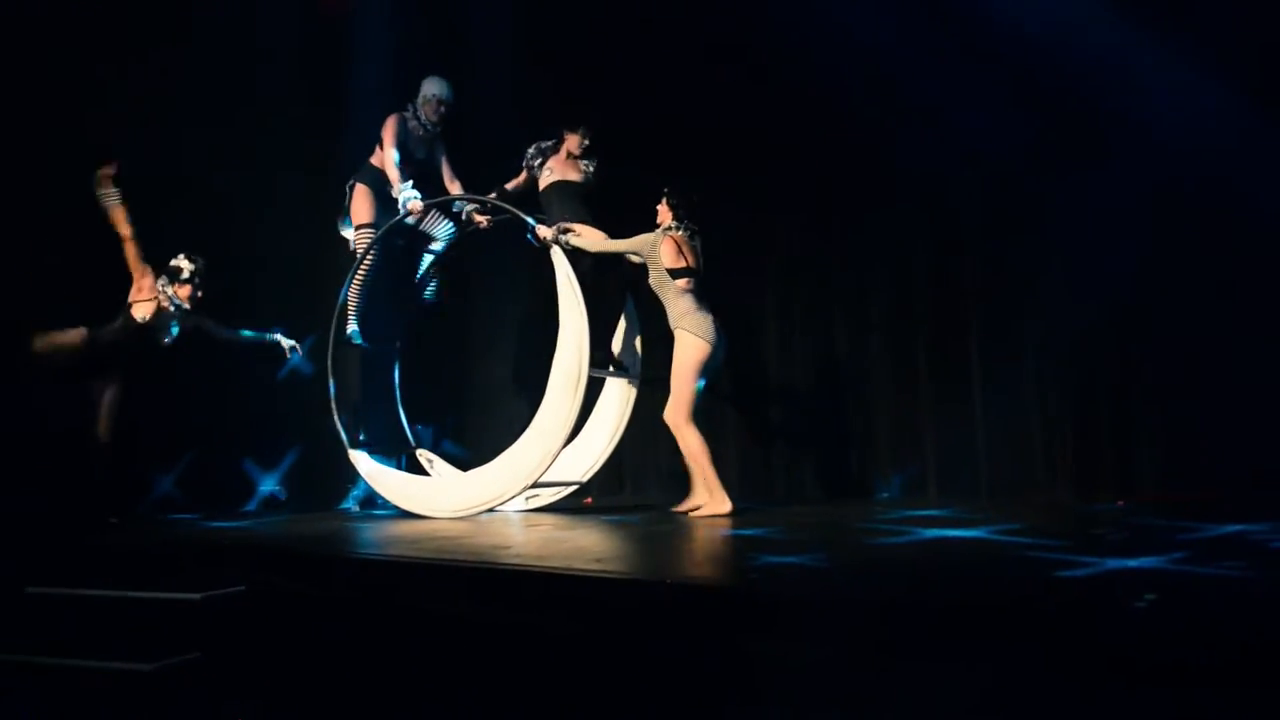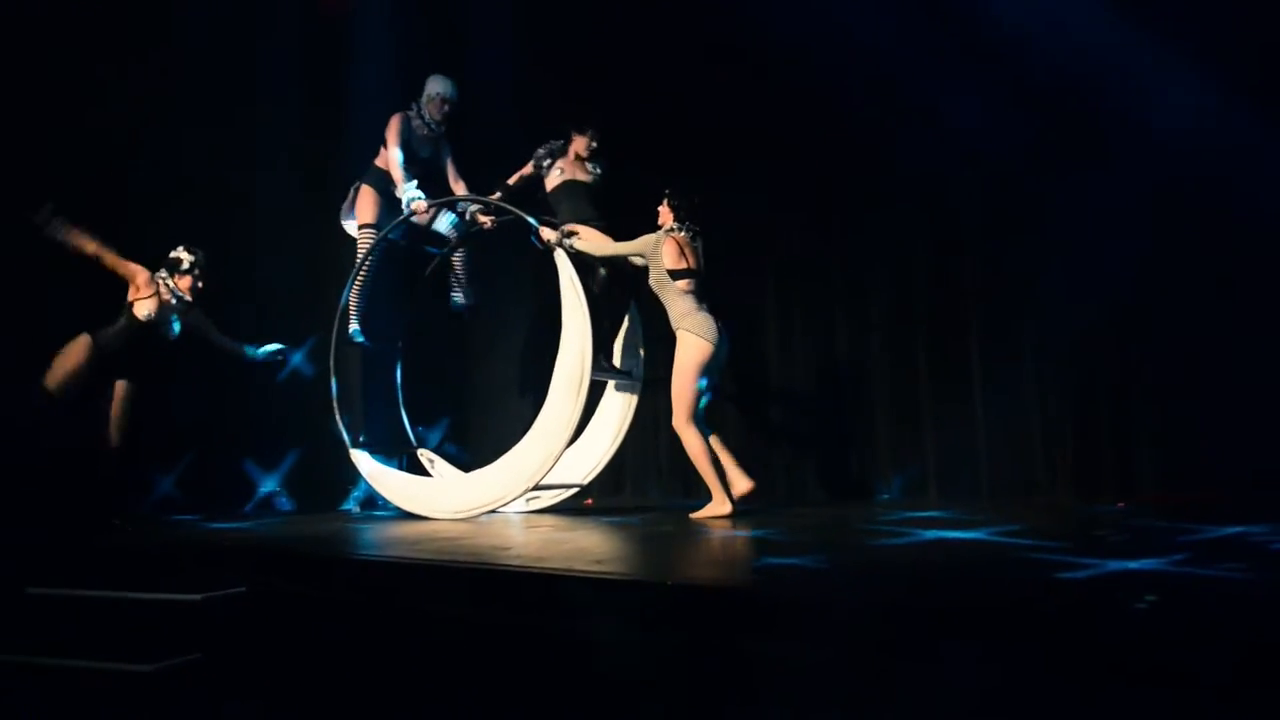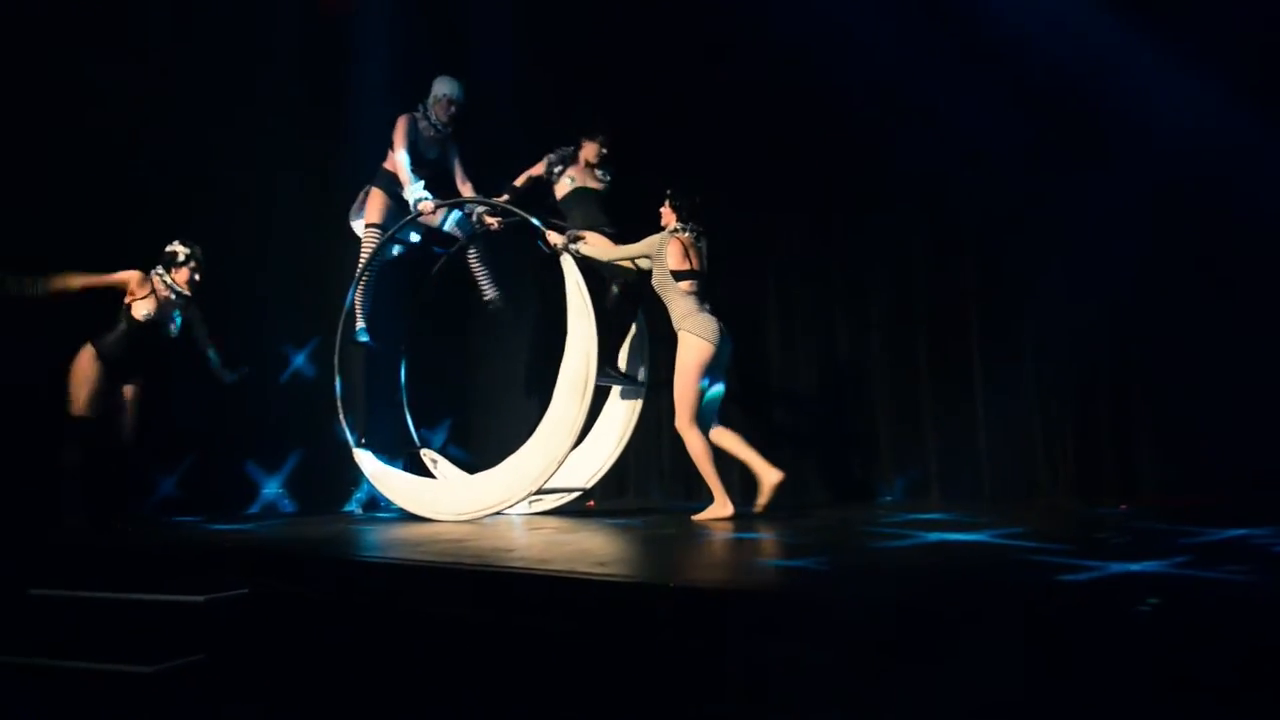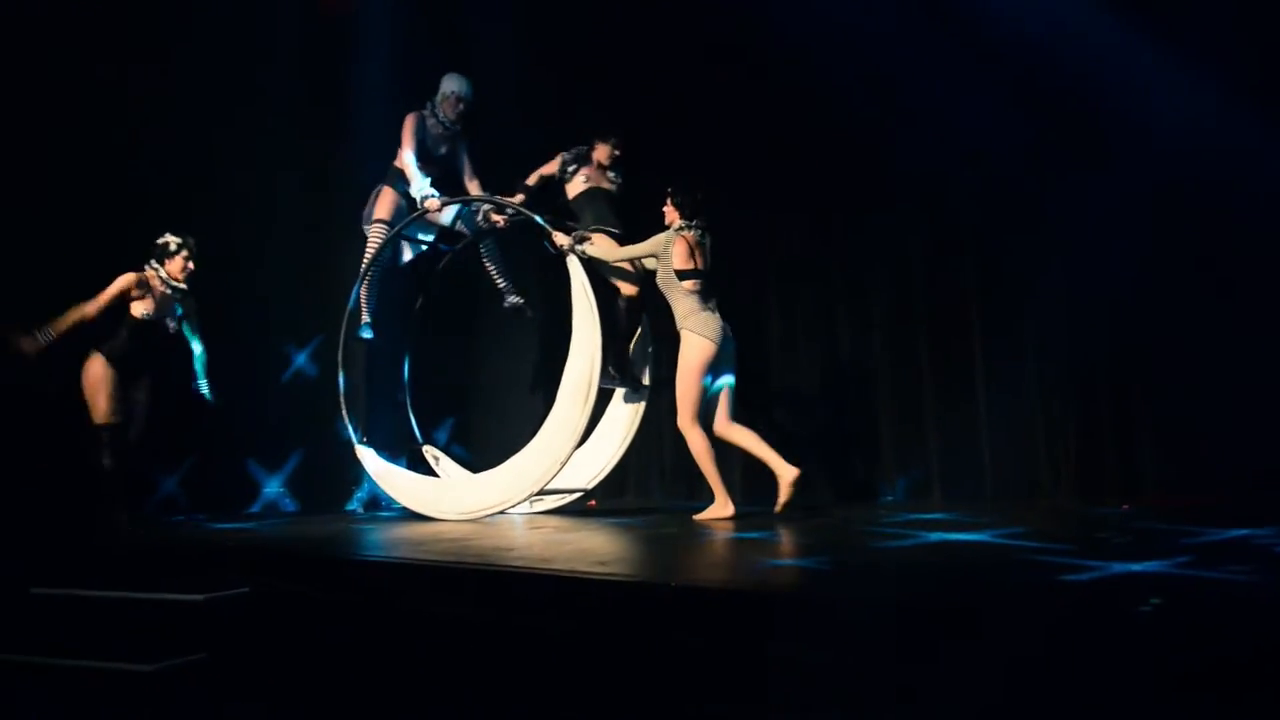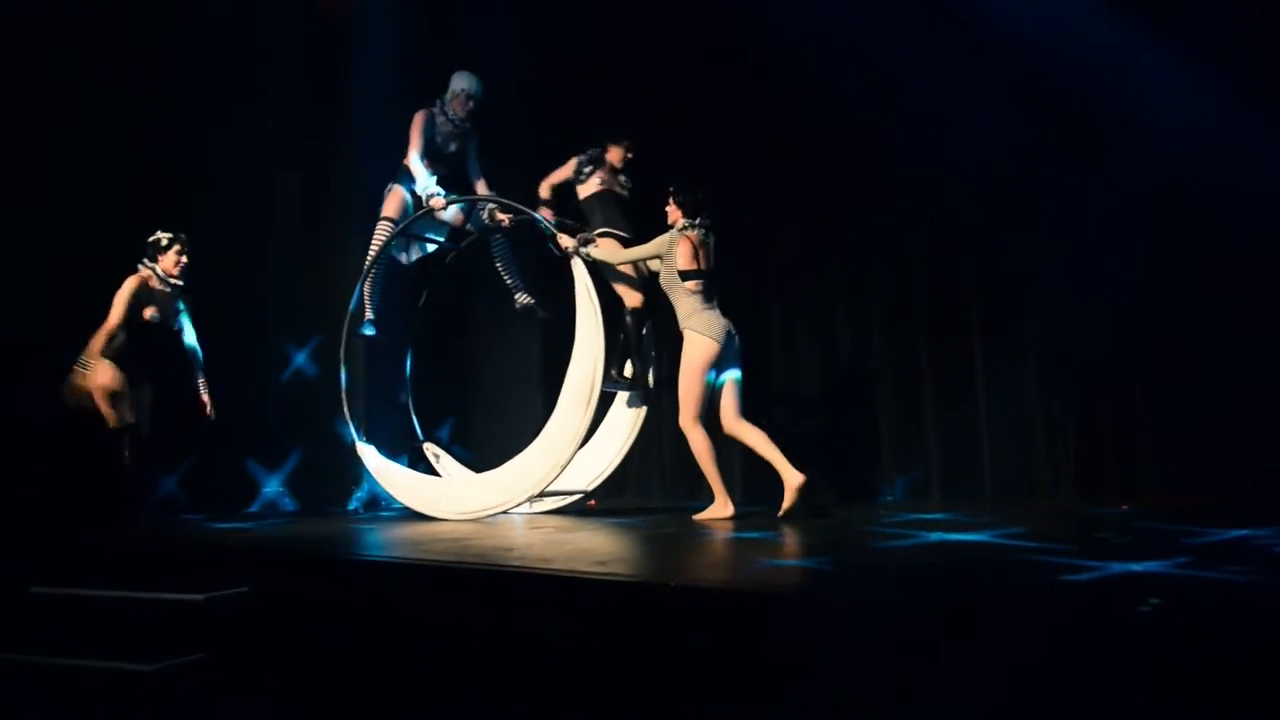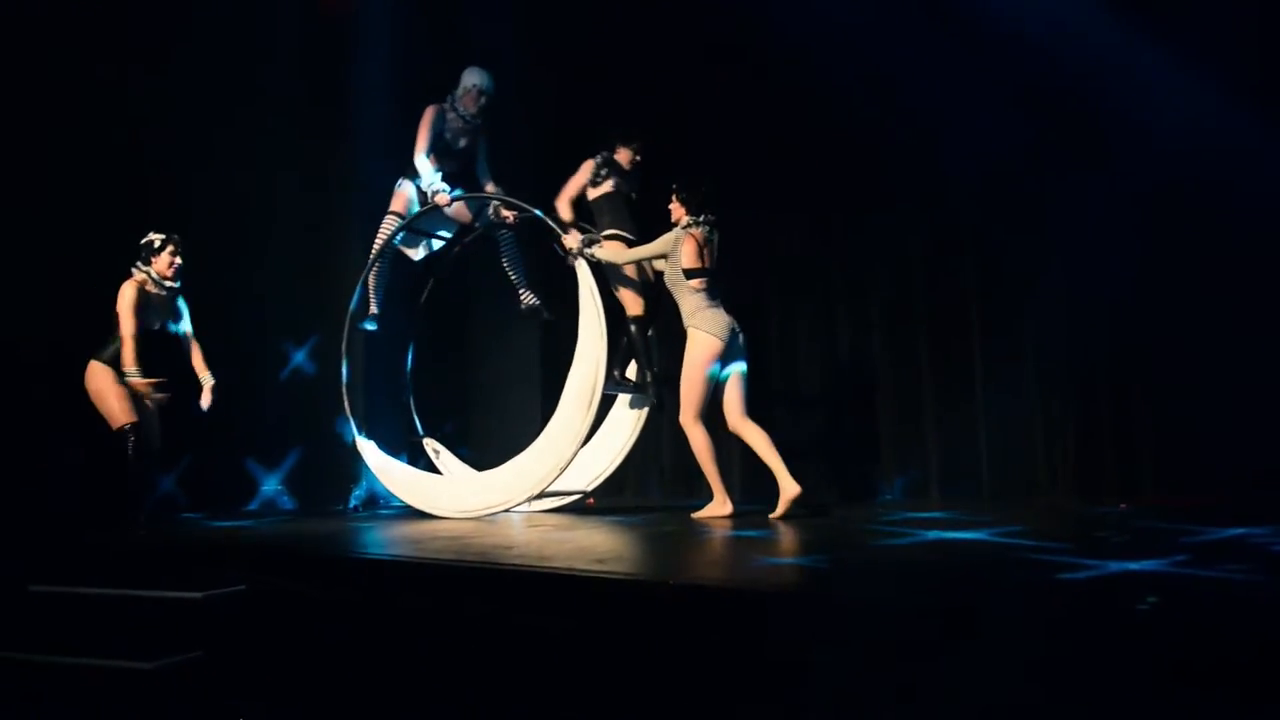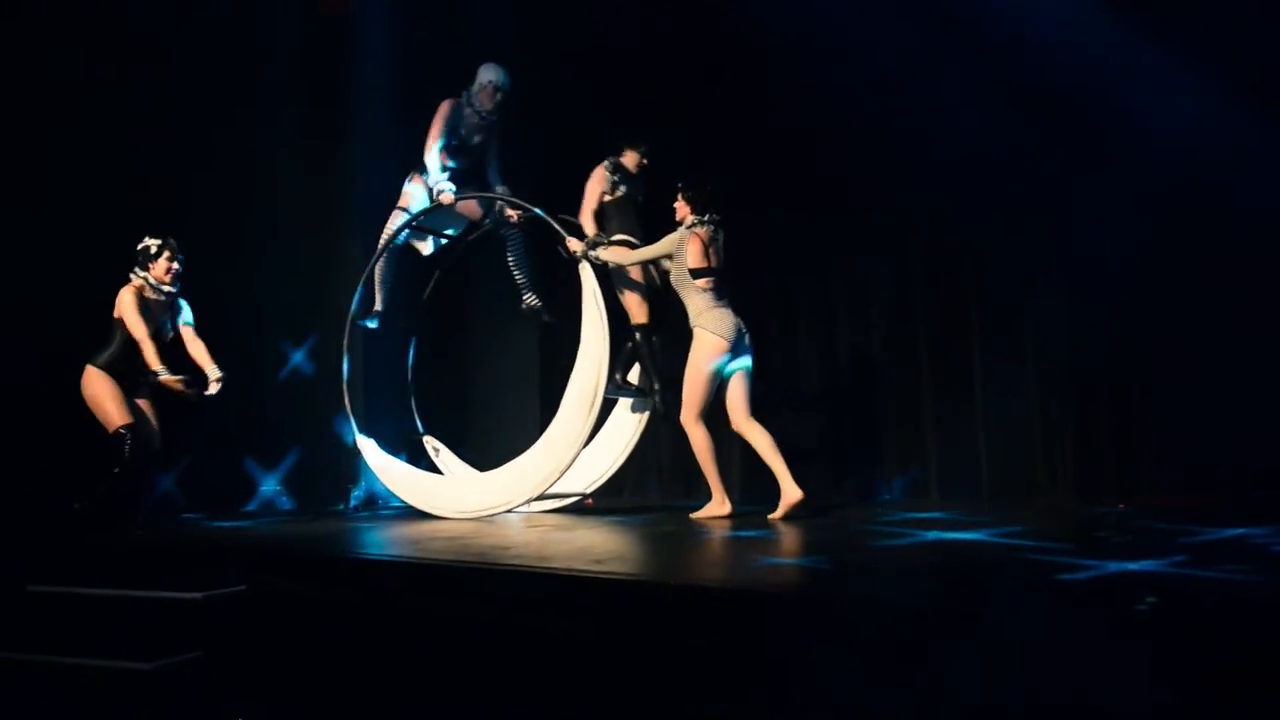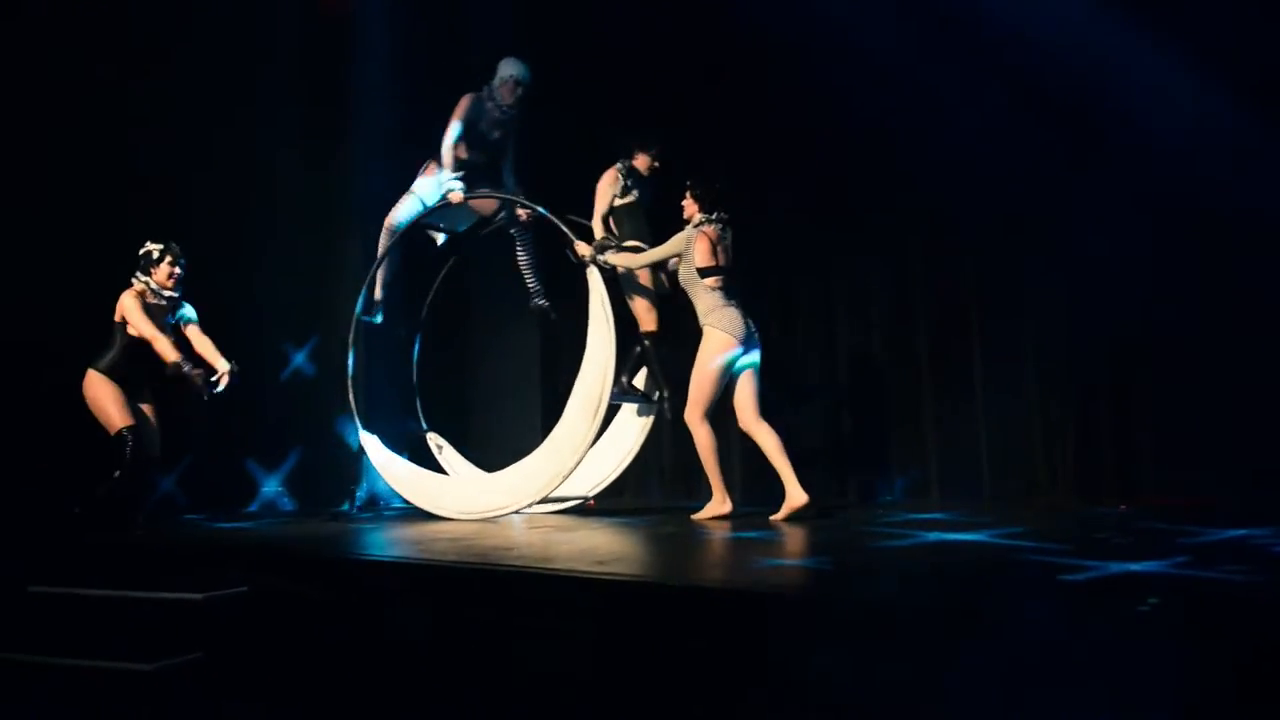
dt=0.1s
person 1, frame 1
left shoulder: (657, 240)
right shoulder: (687, 241)
left elbow: (600, 247)
right elbow: (639, 256)
left wrist: (557, 236)
right wrist: (580, 230)
left hip: (691, 331)
right hip: (699, 330)
left knee: (681, 420)
right knee: (674, 415)
left ankle: (718, 498)
right ankle: (701, 490)
person 1, frame 2
left shoulder: (659, 241)
right shoulder: (690, 242)
left elbow: (603, 251)
right elbow: (626, 253)
left wrist: (560, 240)
right wrist: (582, 232)
left hip: (694, 332)
right hip: (707, 331)
left knee: (683, 422)
right knee: (690, 420)
left ankle: (720, 499)
right ankle: (737, 479)
person 1, frame 3
left shoulder: (665, 242)
right shoulder: (692, 243)
left elbow: (610, 255)
right elbow: (642, 259)
left wrist: (567, 244)
right wrist: (589, 238)
left hip: (696, 333)
right hip: (710, 332)
left knee: (686, 423)
right knee: (708, 424)
left ankle: (722, 502)
right ankle: (765, 472)
person 1, frame 4
left shoulder: (669, 240)
right shoulder: (697, 241)
left elbow: (616, 255)
right elbow: (656, 264)
left wrist: (575, 246)
right wrist: (594, 242)
left hip: (698, 332)
right hip: (716, 330)
left knee: (688, 421)
right knee: (724, 424)
left ankle: (722, 501)
right ankle: (784, 470)
person 1, frame 5
left shoulder: (672, 240)
right shoulder: (701, 240)
left elbow: (620, 258)
right elbow: (662, 265)
left wrist: (579, 248)
right wrist: (601, 245)
left hip: (702, 331)
right hip: (721, 330)
left knee: (690, 421)
right knee: (732, 422)
left ankle: (722, 502)
right ankle: (790, 474)
person 1, frame 6
left shoulder: (678, 239)
right shoulder: (706, 238)
left elbow: (626, 257)
right elbow: (671, 266)
left wrist: (584, 249)
left hip: (707, 330)
right hip: (727, 328)
left knee: (690, 418)
right knee: (738, 420)
left ankle: (720, 499)
right ankle: (787, 483)
person 1, frame 7
left shoulder: (682, 238)
right shoulder: (711, 237)
left elbow: (631, 259)
left wrist: (588, 251)
left hip: (712, 329)
right hip: (732, 328)
left knee: (691, 418)
right knee: (742, 420)
left ankle: (719, 499)
right ankle: (789, 487)
person 1, frame 8
left shoulder: (692, 236)
right shoulder: (718, 234)
left elbow: (644, 260)
left wrist: (600, 256)
left hip: (722, 330)
right hip: (742, 328)
left knee: (695, 415)
right knee: (750, 420)
left ankle: (720, 498)
right ankle: (795, 491)
person 2, frame 1
left shoulder: (186, 319)
right shoulder: (147, 286)
left elbow: (231, 334)
right elbow: (128, 235)
left wrist: (274, 338)
right wrist: (108, 191)
left hip: (109, 366)
right hip: (89, 343)
left knee: (104, 437)
right knee: (37, 350)
person 2, frame 2
left shoulder: (187, 314)
right shoulder: (145, 283)
left elbow: (221, 341)
right elbow: (99, 253)
left wrist: (257, 353)
right wrist: (57, 227)
left hip: (125, 370)
right hip: (97, 347)
left knee: (115, 441)
right knee: (51, 391)
person 2, frame 3
left shoulder: (186, 307)
right shoulder: (141, 282)
left elbow: (204, 343)
right elbow: (88, 282)
left wrist: (223, 374)
right wrist: (40, 286)
right hip: (99, 353)
left knee: (127, 439)
right knee: (82, 417)
person 2, frame 4
left shoulder: (183, 301)
right shoulder: (136, 280)
left elbow: (195, 342)
right elbow: (91, 309)
left wrist: (203, 384)
right wrist: (46, 335)
left hip: (138, 374)
right hip: (108, 362)
left knee: (131, 441)
right knee: (108, 432)
left ankle: (117, 505)
right ankle: (109, 509)
person 2, frame 5
left shoulder: (177, 300)
right shoulder: (137, 283)
left elbow: (190, 345)
right elbow: (110, 326)
left wrist: (202, 389)
right wrist: (85, 369)
left hip: (142, 375)
right hip: (111, 364)
left knee: (141, 438)
right knee: (127, 435)
person 2, frame 6
left shoulder: (176, 301)
right shoulder: (132, 288)
left elbow: (189, 342)
right elbow: (128, 333)
left wrist: (207, 382)
right wrist: (133, 376)
left hip: (140, 380)
right hip: (106, 369)
left knee: (150, 444)
right knee: (131, 432)
right ankle: (128, 509)
person 2, frame 7
left shoulder: (177, 305)
right shoulder: (130, 294)
left elbow: (193, 340)
right elbow: (142, 337)
left wrist: (213, 373)
right wrist: (163, 375)
left hip: (135, 382)
right hip: (102, 373)
left knee: (150, 447)
right knee: (128, 435)
person 2, frame 8
left shoulder: (180, 309)
right shoulder: (131, 298)
left elbow: (200, 339)
right elbow: (153, 336)
left wrist: (222, 365)
right wrist: (185, 368)
left hip: (139, 388)
right hip: (104, 378)
left knee: (150, 453)
right knee: (129, 435)
person 3, frame 1
left shoulder: (433, 137)
right shoulder: (397, 122)
left elbow: (449, 179)
right elbow: (390, 162)
left wrist: (470, 210)
right wrist: (406, 195)
left hip: (397, 196)
right hip: (370, 186)
left knee: (448, 231)
right knee: (368, 256)
right ankle: (352, 325)
person 3, frame 2
left shoulder: (438, 136)
right shoulder: (401, 121)
left elbow: (454, 179)
right elbow: (395, 160)
left wrist: (474, 210)
right wrist: (409, 194)
left hip: (408, 196)
right hip: (378, 186)
left knee: (456, 227)
right knee: (368, 252)
left ankle: (460, 298)
right ankle: (355, 324)
person 3, frame 3
left shoulder: (445, 138)
right shoulder: (408, 122)
left elbow: (461, 180)
right elbow: (401, 163)
right wrist: (416, 195)
left hip: (416, 197)
right hip: (387, 189)
left knee: (465, 226)
right knee: (372, 251)
left ankle: (491, 297)
right ankle: (361, 323)
person 3, frame 4
left shoulder: (456, 135)
right shoulder: (417, 120)
left elbow: (469, 178)
right elbow: (408, 160)
left wrist: (487, 210)
right wrist: (423, 192)
left hip: (430, 195)
right hip: (399, 187)
left knee: (481, 228)
right knee: (376, 248)
left ankle: (510, 297)
right ankle: (366, 319)
person 3, frame 5
left shoulder: (466, 133)
right shoulder: (426, 117)
left elbow: (476, 176)
right elbow: (414, 158)
left wrist: (492, 208)
right wrist: (429, 190)
left hip: (440, 192)
right hip: (409, 186)
right knee: (381, 244)
left ankle: (520, 296)
right ankle: (370, 316)
person 3, frame 6
left shoulder: (477, 126)
right shoulder: (436, 112)
left elbow: (483, 172)
right elbow: (420, 155)
left wrist: (497, 204)
right wrist: (433, 186)
left hip: (449, 189)
right hip: (417, 183)
left knee: (502, 226)
right knee: (385, 240)
left ankle: (526, 297)
right ankle: (374, 312)
person 3, frame 7
left shoulder: (490, 125)
right shoulder: (452, 108)
left elbow: (491, 169)
right elbow: (431, 151)
left wrist: (503, 204)
right wrist: (441, 184)
left hip: (459, 186)
right hip: (428, 178)
left knee: (510, 224)
right knee: (392, 235)
left ankle: (528, 298)
right ankle: (378, 309)
person 3, frame 8
left shoulder: (510, 120)
right shoulder: (473, 103)
left elbow: (506, 165)
right elbow: (448, 143)
right wrist: (452, 181)
left hip: (476, 181)
right hip: (447, 171)
left knee: (519, 225)
right knee: (395, 223)
left ankle: (537, 299)
right ankle: (378, 300)
person 4, frame 1
left shoulder: (586, 166)
right shoulder: (542, 156)
right elbow: (521, 181)
right wrist: (496, 195)
left hip: (585, 225)
right hip: (563, 226)
left ankle: (602, 351)
person 4, frame 2
left shoulder: (591, 168)
right shoulder: (550, 157)
right elbow: (522, 175)
right wrist: (499, 195)
left hip: (597, 228)
right hip: (573, 228)
left knee: (621, 289)
right knee: (613, 263)
left ankle: (602, 355)
person 4, frame 3
left shoulder: (600, 175)
right shoulder: (560, 164)
right elbow: (528, 176)
right wrist: (507, 196)
left hip: (607, 235)
right hip: (583, 234)
left knee: (630, 298)
right knee: (628, 273)
left ankle: (608, 363)
person 4, frame 4
left shoulder: (611, 176)
right shoulder: (572, 163)
right elbow: (537, 176)
right wrist: (520, 196)
left hip: (619, 239)
right hip: (596, 235)
left knee: (635, 304)
right knee: (631, 289)
left ankle: (616, 365)
right ankle: (620, 366)
person 4, frame 5
left shoulder: (621, 179)
right shoulder: (585, 165)
right elbow: (547, 184)
right wrist: (546, 207)
left hip: (628, 241)
right hip: (605, 237)
left knee: (637, 306)
right knee: (636, 301)
left ankle: (615, 371)
right ankle: (639, 372)
person 4, frame 6
left shoulder: (627, 179)
right shoulder: (595, 167)
right elbow: (563, 200)
right wrist: (571, 228)
left hip: (635, 246)
right hip: (612, 241)
left knee: (641, 314)
right knee: (636, 310)
left ankle: (617, 374)
right ankle: (648, 380)
person 4, frame 7
left shoulder: (632, 180)
right shoulder: (606, 171)
right elbow: (588, 211)
right wrist: (593, 238)
left hip: (640, 249)
right hip: (620, 246)
left knee: (644, 321)
right knee: (641, 318)
left ankle: (618, 377)
right ankle: (655, 387)
person 4, frame 8
left shoulder: (642, 183)
right shoulder: (615, 175)
right elbow: (598, 216)
right wrist: (601, 241)
right hip: (631, 254)
left knee: (651, 328)
right knee: (650, 326)
left ankle: (624, 382)
right ankle: (665, 395)
